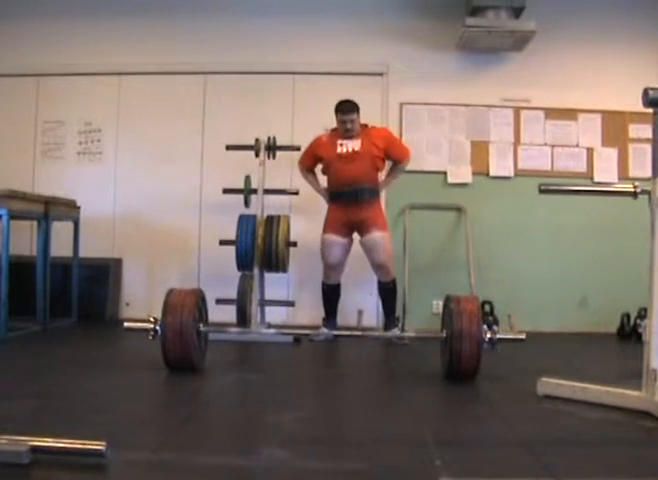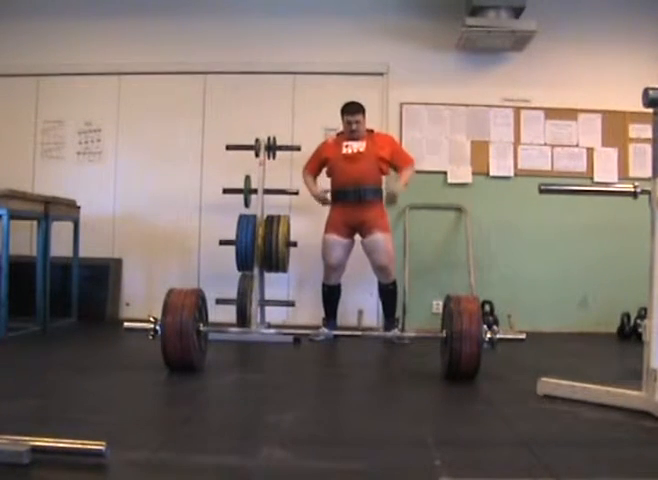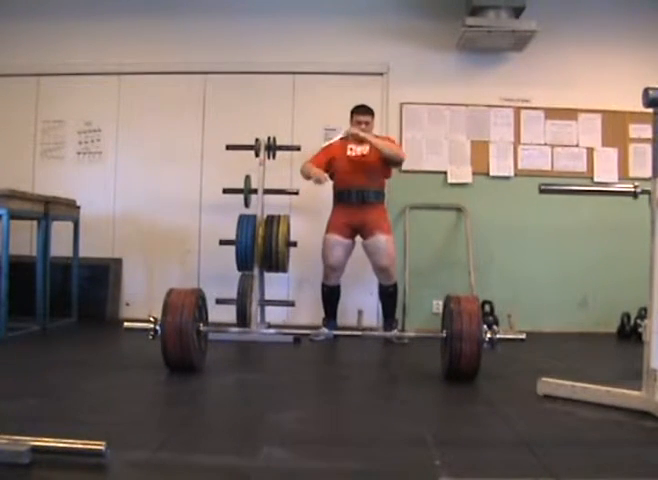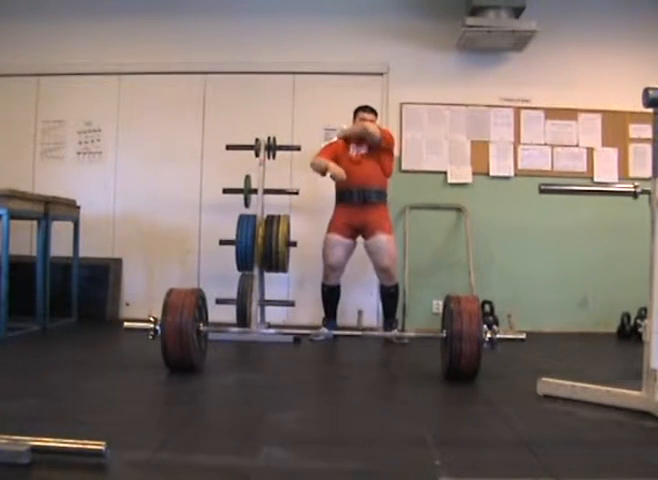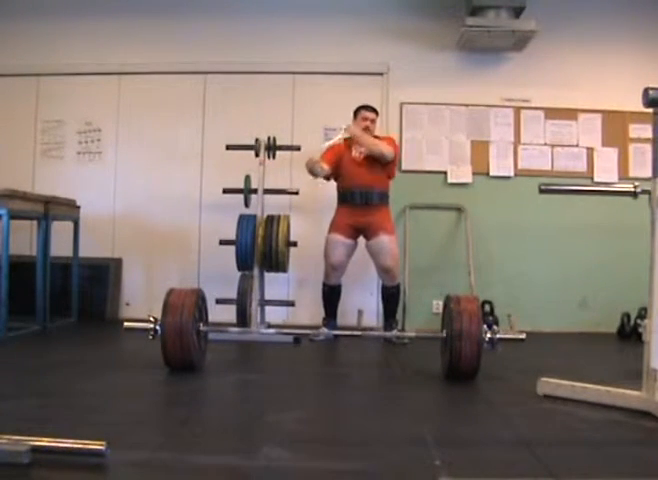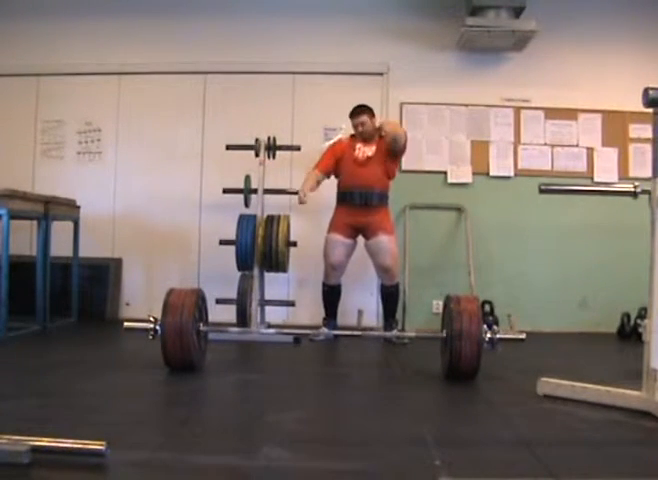
dt=0.3s
person 1, frame 1
left shoulder: (380, 136)
right shoulder: (323, 142)
left elbow: (403, 158)
right elbow: (304, 166)
left wrist: (382, 185)
right wrist: (321, 191)
left hip: (370, 209)
right hip: (337, 211)
left knee: (384, 267)
right knee: (331, 268)
left ankle: (391, 324)
right ankle: (329, 324)
person 1, frame 2
left shoulder: (383, 141)
right shoulder: (329, 145)
left elbow: (407, 165)
right elbow: (308, 171)
left wrist: (398, 186)
right wrist: (315, 190)
left hip: (372, 211)
right hip: (340, 212)
left knee: (385, 268)
right knee: (331, 268)
left ankle: (391, 325)
right ankle: (329, 324)
person 1, frame 3
left shoulder: (382, 144)
right shoulder: (334, 147)
left elbow: (399, 156)
right elbow: (306, 167)
left wrist: (366, 137)
right wrist: (315, 172)
left hip: (374, 213)
right hip: (342, 214)
left knee: (386, 270)
right knee: (331, 269)
left ankle: (390, 326)
right ankle: (329, 324)
person 1, frame 4
left shoulder: (384, 141)
right shoulder: (337, 146)
left elbow: (370, 131)
right elbow: (316, 162)
left wrist: (348, 133)
right wrist: (330, 165)
left hip: (376, 213)
right hip: (344, 214)
left knee: (388, 270)
right knee: (330, 269)
left ankle: (390, 326)
right ankle: (329, 324)
person 1, frame 5
left shoulder: (386, 143)
right shoulder: (338, 147)
left elbow: (386, 154)
right elbow: (320, 166)
left wrist: (357, 135)
right wrist: (315, 165)
left hip: (378, 215)
right hip: (345, 214)
left knee: (390, 271)
right knee: (332, 269)
left ankle: (391, 326)
right ankle: (329, 324)
person 1, frame 6
left shoulder: (388, 147)
right shoulder: (341, 146)
left elbow: (400, 136)
right elbow: (319, 172)
left wrist: (383, 127)
right wrist: (305, 190)
left hip: (377, 215)
right hip: (344, 214)
left knee: (389, 270)
right knee: (332, 269)
left ankle: (390, 326)
right ankle: (329, 324)
